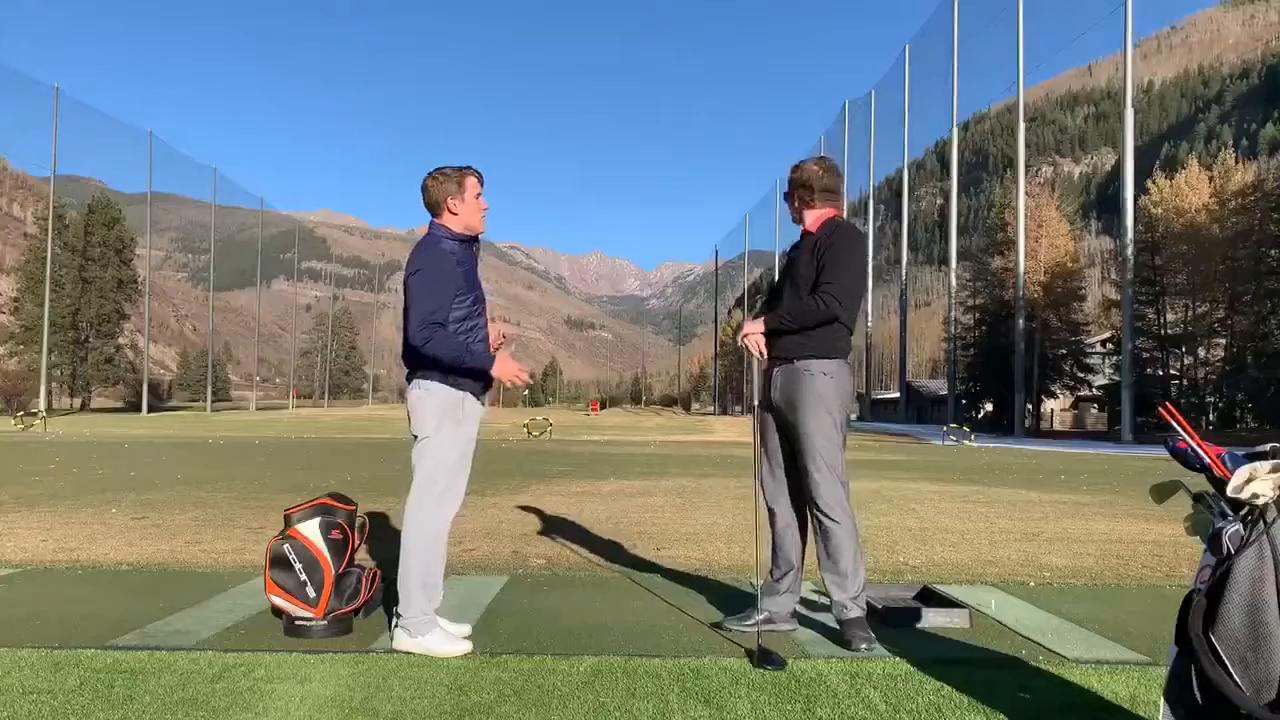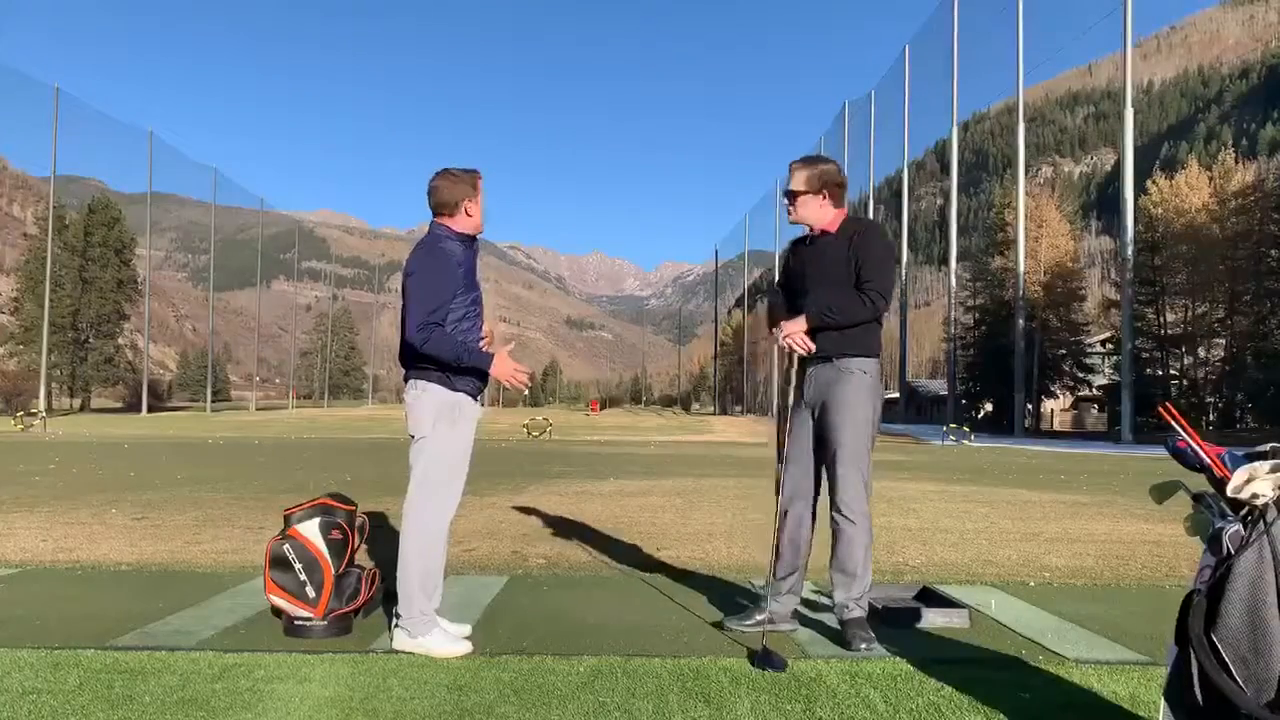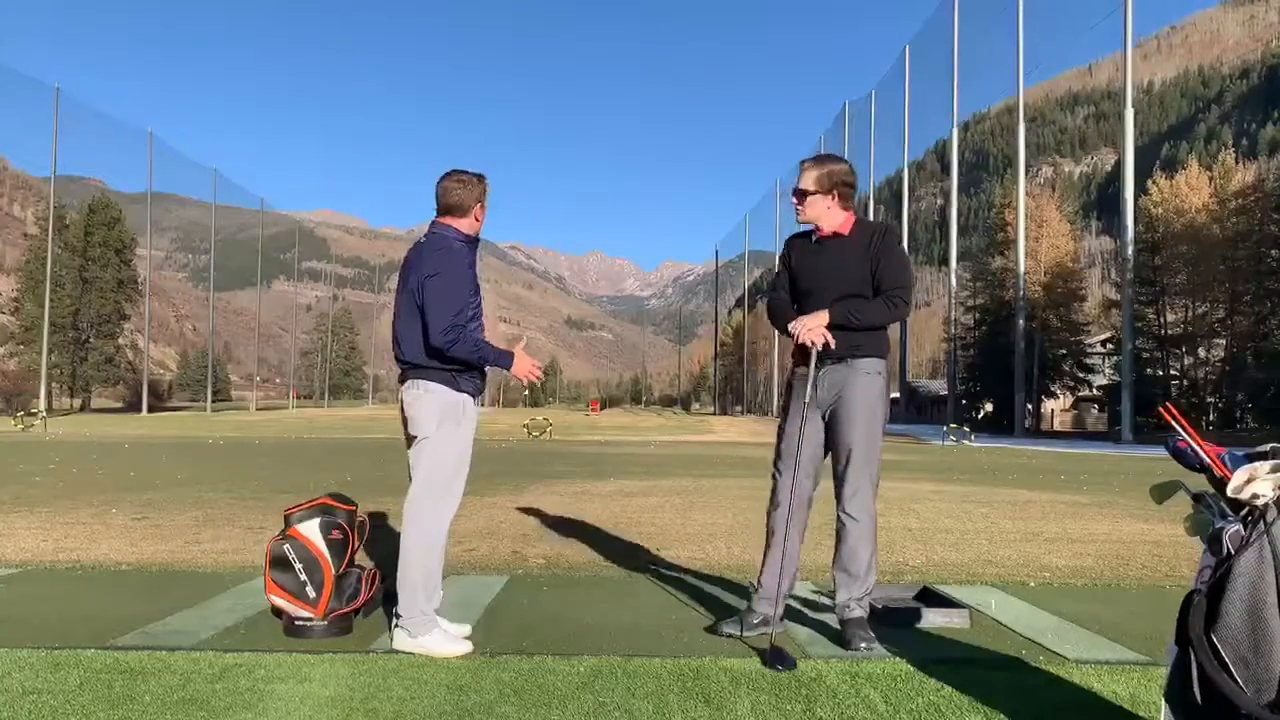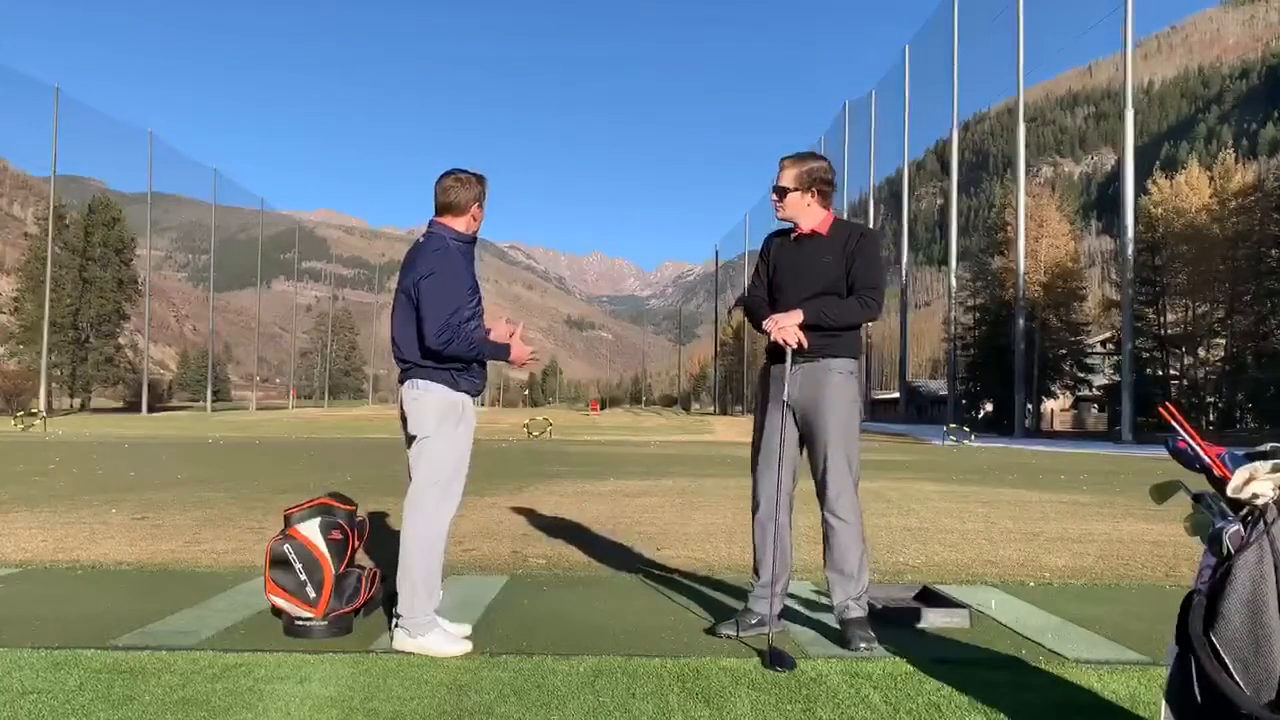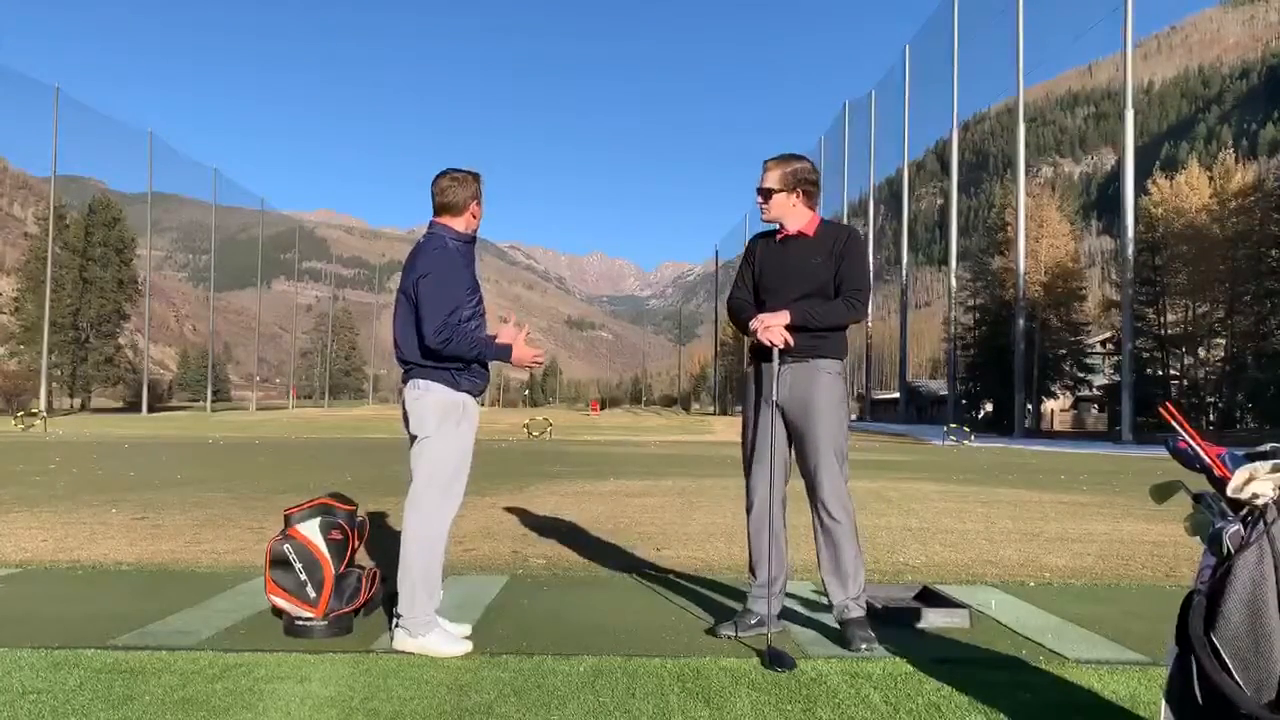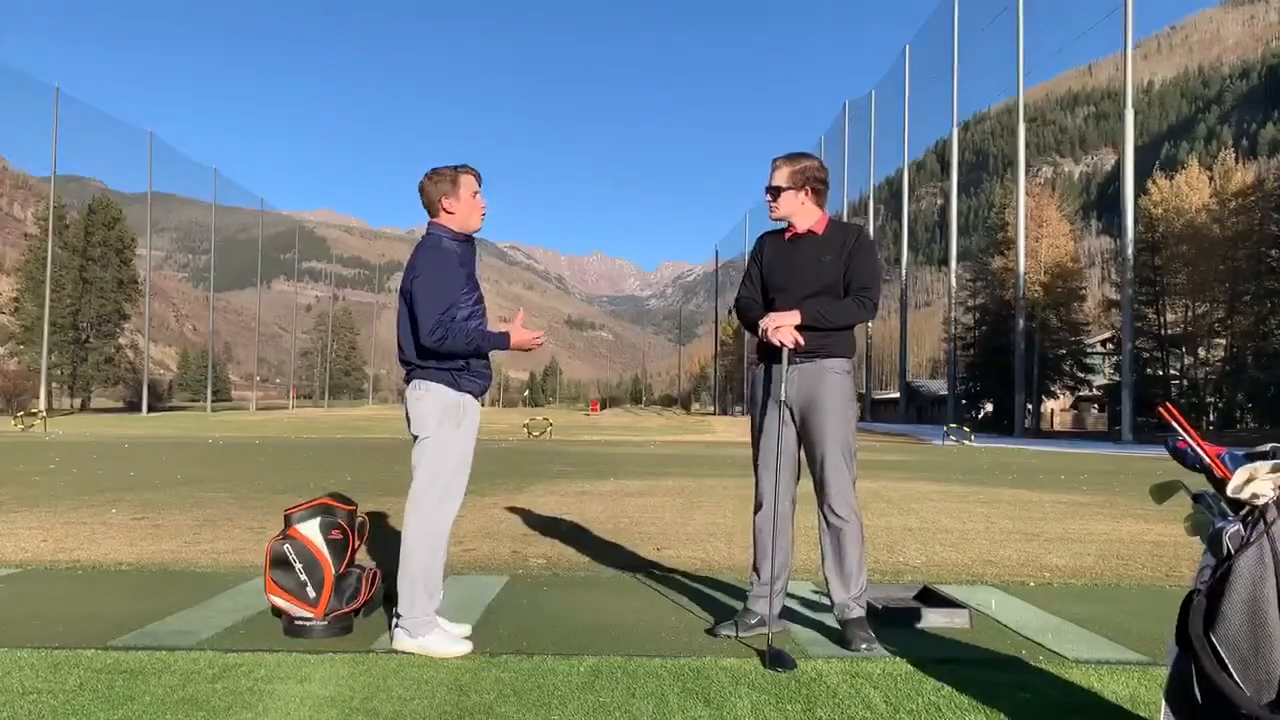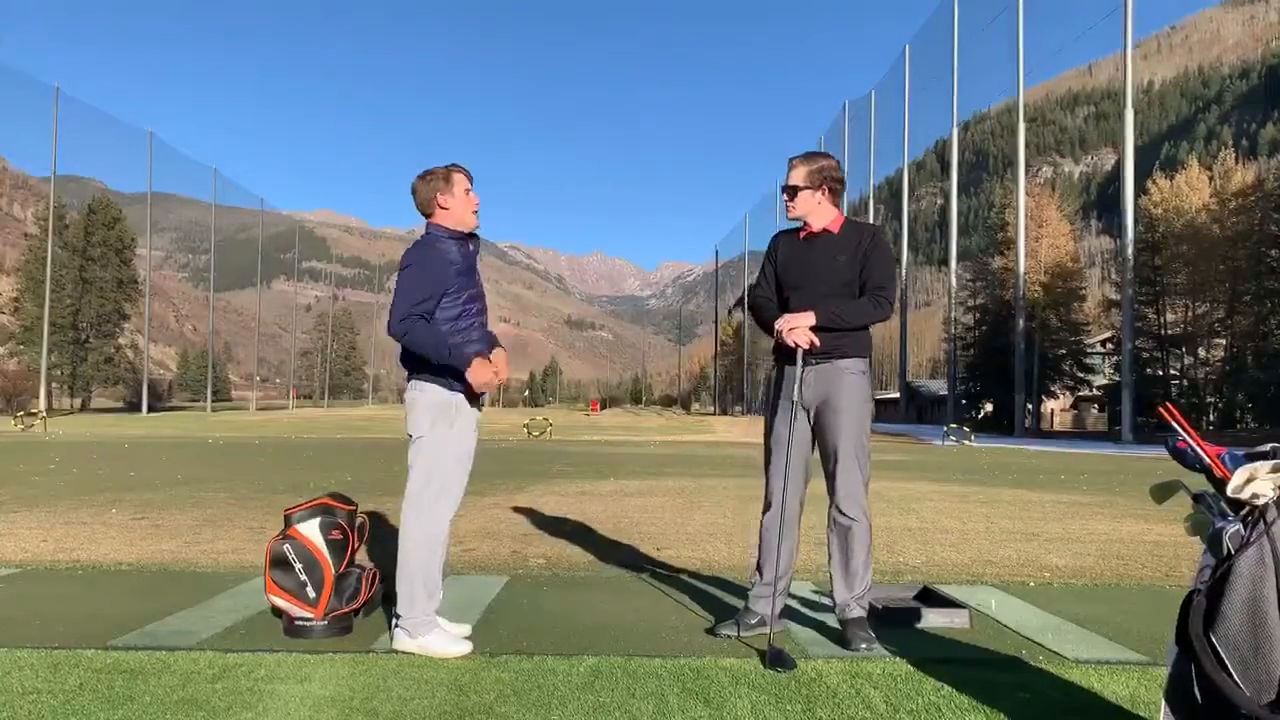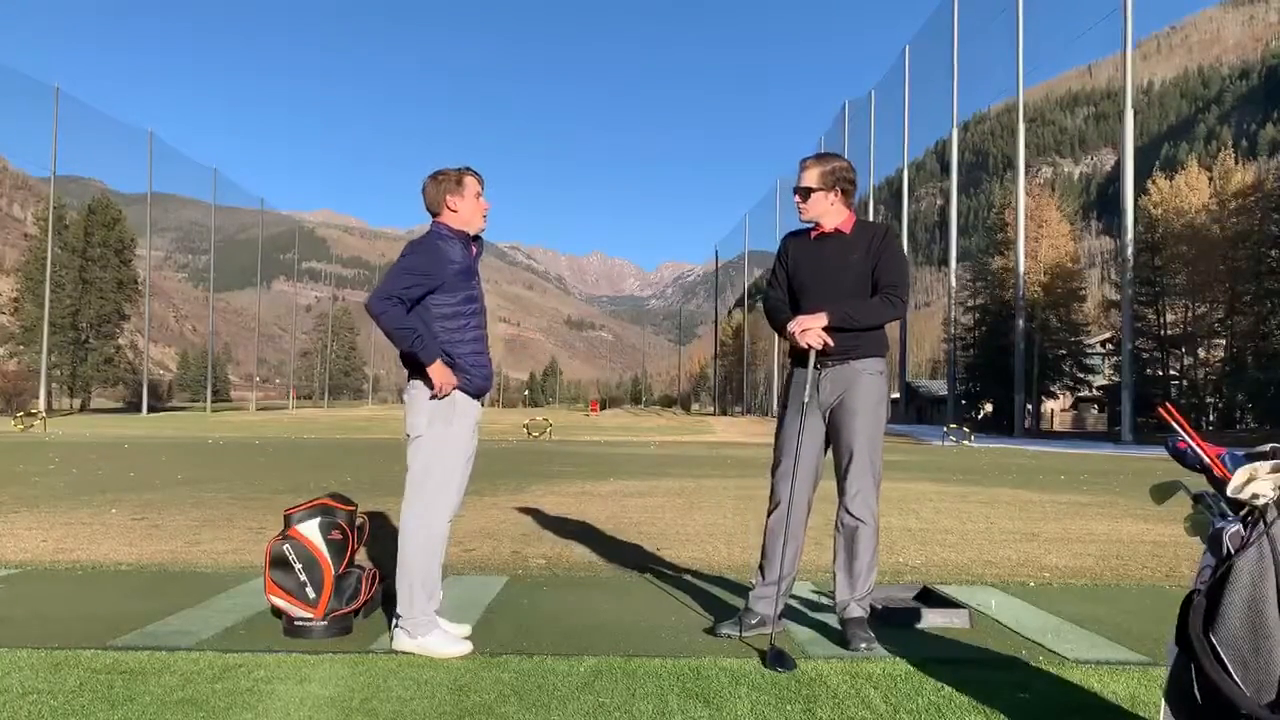
dt=0.5s
person 1, frame 1
left shoulder: (843, 237)
right shoulder: (800, 247)
left elbow: (832, 304)
right elbow: (776, 302)
left wrist: (766, 322)
right wrist: (755, 327)
left hip: (817, 374)
right hip: (778, 375)
left knee: (825, 493)
right knee: (781, 495)
left ankle: (851, 610)
right ankle: (778, 604)
person 1, frame 2
left shoulder: (867, 236)
right shoulder: (798, 250)
left elbow: (874, 300)
right elbow: (779, 304)
left wrist: (806, 321)
right wrist: (785, 328)
left hip: (850, 373)
right hip: (804, 374)
left knee: (848, 495)
right knee: (793, 493)
left ankle: (853, 610)
right ankle: (780, 603)
person 1, frame 3
left shoulder: (879, 239)
right shoulder: (796, 247)
left elbow: (896, 304)
right elbow: (777, 303)
left wrist: (825, 315)
right wrist: (797, 324)
left hip: (859, 373)
right hip: (806, 374)
left knee: (855, 495)
right knee: (787, 492)
left ankle: (854, 610)
right ankle: (767, 606)
person 1, frame 4
left shoulder: (857, 239)
right shoulder: (774, 244)
left elbow: (867, 304)
right elbow: (753, 300)
left wrist: (800, 315)
right wrist: (771, 321)
left hip: (831, 372)
right hip: (778, 372)
left knee: (838, 493)
right knee: (768, 492)
left ankle: (852, 610)
right ankle: (764, 604)
person 1, frame 5
left shoulder: (842, 240)
right shoulder: (758, 246)
left elbow: (854, 304)
right elbow: (737, 302)
left wrist: (787, 315)
right wrist: (756, 323)
left hip: (817, 371)
right hip: (763, 372)
left knee: (828, 492)
right knee: (761, 492)
left ankle: (851, 609)
right ankle: (763, 604)
person 1, frame 6
left shoulder: (851, 239)
right shoulder: (767, 245)
left elbow: (864, 303)
right elbow: (745, 302)
left wrist: (797, 315)
right wrist: (767, 324)
left hip: (826, 371)
right hip: (771, 372)
left knee: (836, 493)
right knee: (770, 493)
left ankle: (851, 610)
right ankle: (764, 605)
person 1, frame 7
left shoulder: (866, 239)
right shoulder: (781, 244)
left elbow: (880, 303)
right elbow: (760, 300)
left wrist: (813, 317)
right wrist: (780, 324)
left hip: (843, 372)
right hip: (789, 373)
left knee: (848, 495)
right knee: (780, 494)
left ankle: (853, 610)
right ankle: (764, 604)
person 1, frame 8
left shoulder: (878, 238)
right shoulder: (792, 245)
left elbow: (893, 302)
right elbow: (773, 301)
left wrist: (824, 317)
right wrist: (793, 326)
left hip: (859, 373)
right hip: (804, 374)
left knee: (857, 496)
right knee: (787, 492)
left ankle: (854, 611)
right ankle: (765, 605)
person 2, frame 1
left shoulder: (458, 251)
right shoulder: (436, 256)
right elbow: (425, 335)
left wrist: (482, 332)
right wrist: (489, 362)
left hip: (456, 393)
right hip: (444, 393)
left knee: (439, 503)
right knee: (431, 504)
left ankle: (422, 612)
right ankle: (414, 625)
person 2, frame 2
left shoulder: (455, 251)
right shoulder: (436, 255)
right elbow: (422, 334)
left wrist: (477, 334)
right wrist: (487, 361)
left hip: (452, 392)
right hip: (442, 394)
left knee: (436, 504)
right knee: (430, 505)
left ankle: (421, 613)
right ankle: (414, 625)
person 2, frame 3
left shoulder: (424, 250)
right shoulder: (450, 257)
right elbow: (447, 337)
left wrist: (471, 332)
right wrist: (507, 359)
left hip: (431, 389)
right hip: (444, 393)
left knee: (431, 503)
right knee: (431, 505)
left ankle: (419, 613)
right ankle: (414, 625)
person 2, frame 4
left shoulder: (427, 250)
right shoulder: (446, 256)
right elbow: (442, 337)
left wrist: (486, 336)
right wrist: (504, 351)
left hip: (433, 390)
right hip: (443, 393)
left knee: (432, 503)
right knee: (432, 505)
left ankle: (419, 613)
right ankle: (414, 624)
person 2, frame 5
left shoulder: (435, 251)
right shoulder: (442, 256)
right elbow: (440, 336)
left wrist: (492, 338)
right wrist: (505, 353)
left hip: (442, 392)
right hip: (443, 394)
left knee: (433, 504)
right knee: (431, 505)
left ankle: (419, 613)
right ankle: (414, 624)
person 2, frame 6
left shoulder: (450, 252)
right shoulder: (437, 255)
right elbow: (435, 334)
left wrist: (500, 335)
right wrist: (504, 340)
left hip: (451, 393)
right hip: (444, 394)
left knee: (438, 505)
right knee: (432, 505)
left ankle: (420, 613)
right ankle: (414, 625)
person 2, frame 7
left shoulder: (461, 251)
right shoulder: (430, 253)
right elbow: (405, 323)
left wrist: (490, 346)
right wrist: (467, 363)
left hip: (460, 397)
right hip: (441, 395)
left knee: (442, 506)
right knee: (429, 506)
left ankle: (423, 613)
right ankle: (414, 626)
person 2, frame 8
left shoulder: (464, 252)
right shoulder: (431, 250)
right elbow: (381, 303)
left wrist: (454, 369)
right wrist: (430, 360)
left hip: (462, 398)
right hip: (441, 397)
left knee: (441, 509)
right knee: (428, 509)
left ankle: (424, 614)
right ankle: (413, 625)
